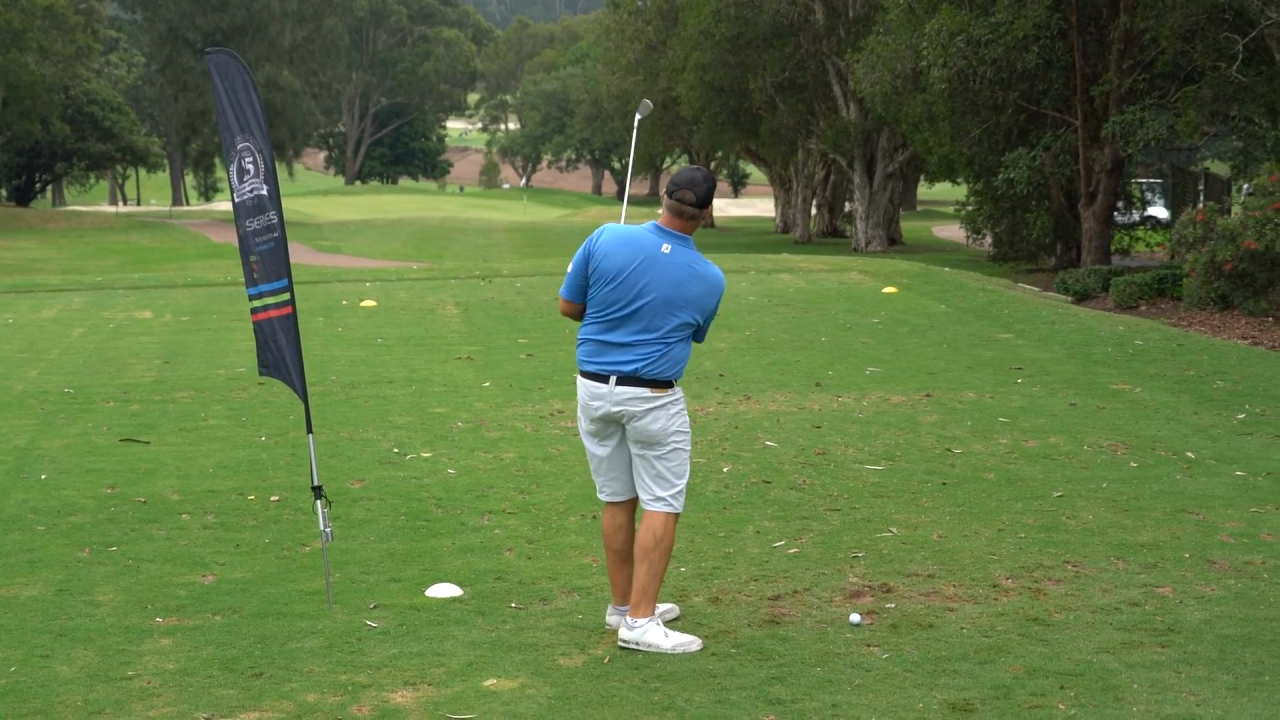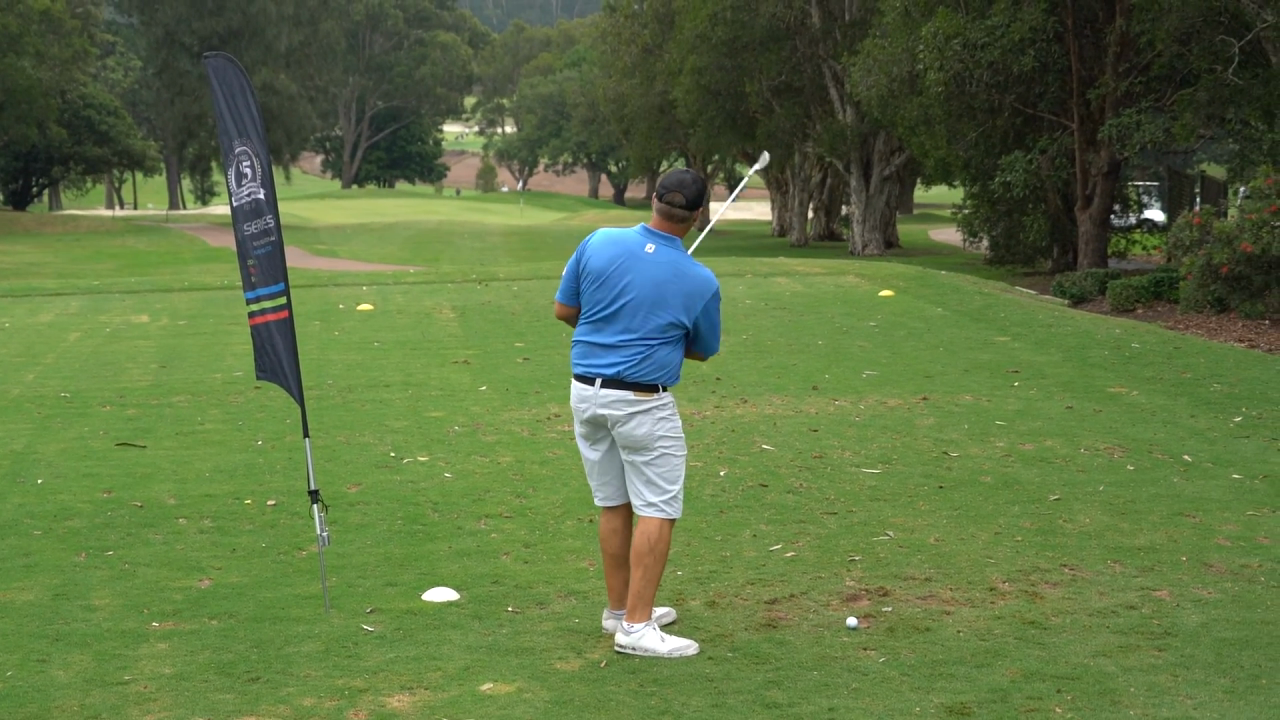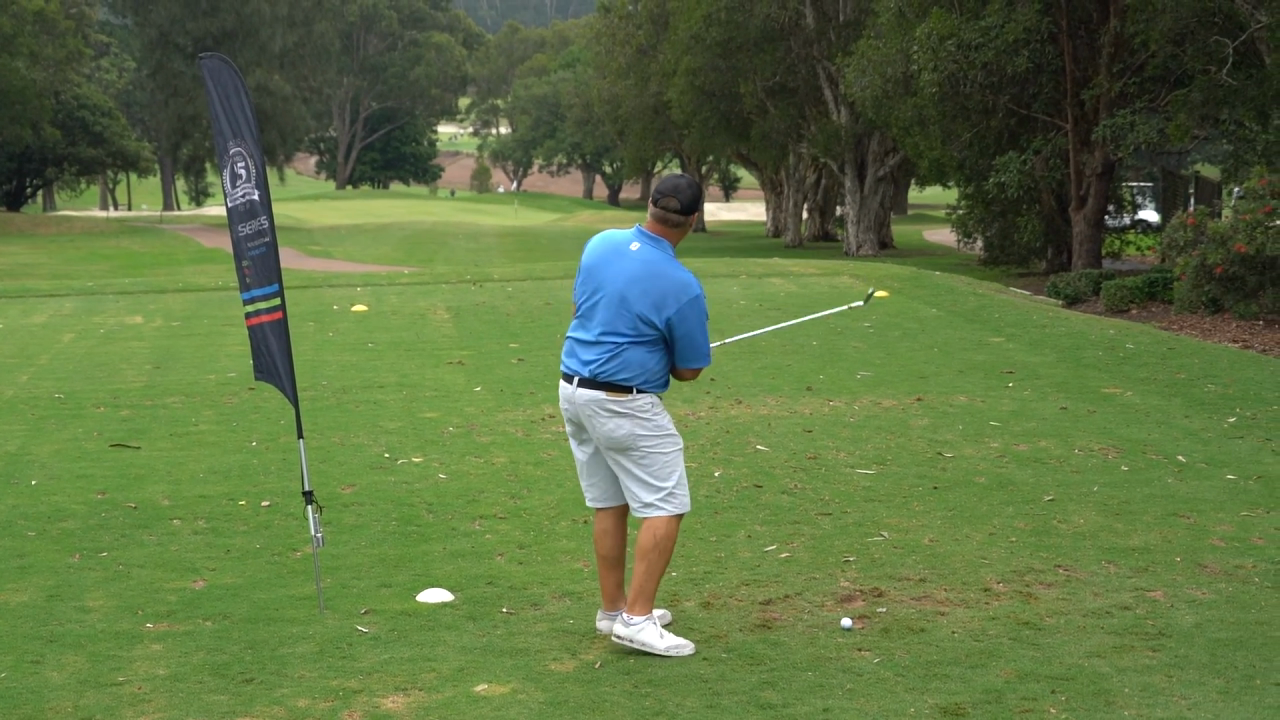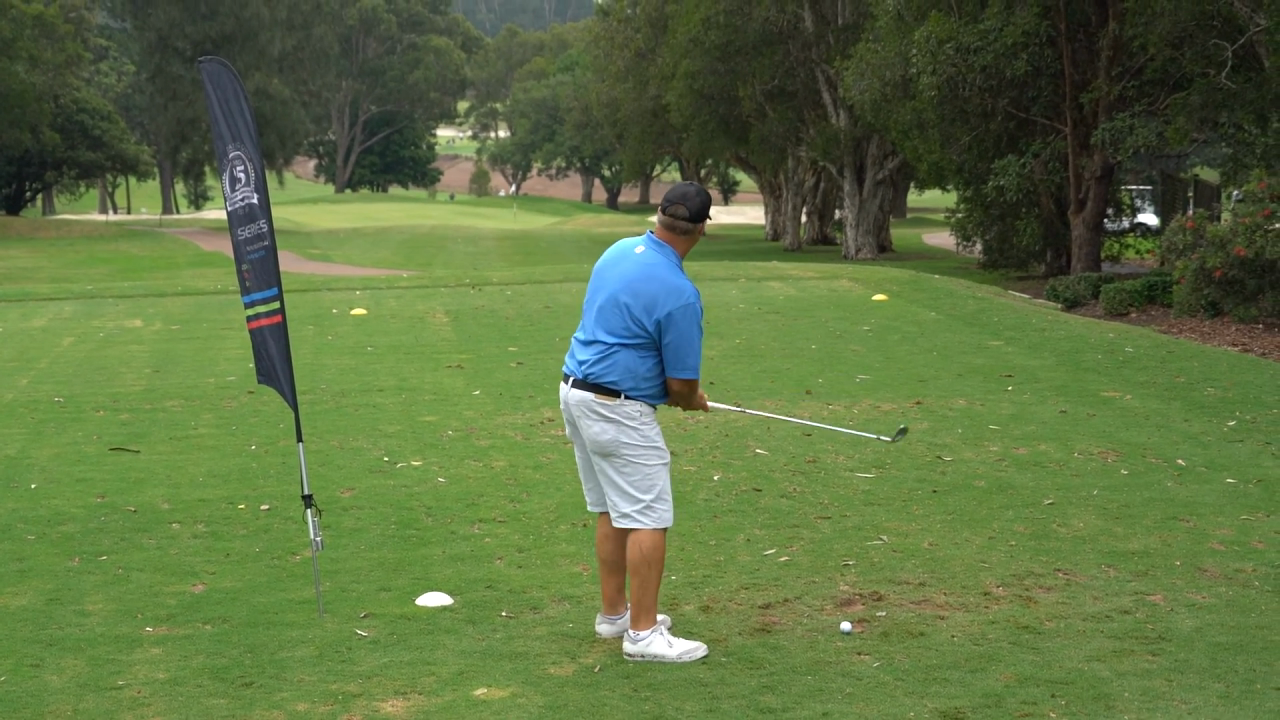
dt=0.2s
person 1, frame 1
left shoulder: (605, 239)
right shoulder: (709, 279)
left elbow: (568, 306)
left hip: (594, 388)
right hip: (652, 398)
left knee: (617, 500)
right knee: (661, 506)
left ankle: (624, 605)
right ankle: (640, 621)
person 1, frame 2
left shoulder: (598, 242)
right shoulder: (700, 282)
left elbow: (564, 312)
right elbow: (701, 352)
left hip: (588, 392)
right hip: (642, 403)
left knee: (615, 505)
right knee: (658, 511)
left ankle: (621, 608)
right ankle: (636, 626)
person 1, frame 3
left shoulder: (601, 243)
right shoulder: (682, 287)
right elbow: (690, 371)
left hip: (577, 391)
right hip: (624, 403)
left knee: (609, 505)
right knee: (665, 507)
left ankle: (614, 608)
right ankle: (639, 618)
person 1, frame 4
left shoulder: (619, 251)
right shoulder: (678, 293)
right elbow: (681, 383)
left wrist: (681, 393)
right wrist: (693, 401)
left hip: (577, 392)
right hip: (618, 409)
left knee: (613, 512)
right knee: (648, 519)
left ankle: (614, 613)
right ankle: (643, 633)
